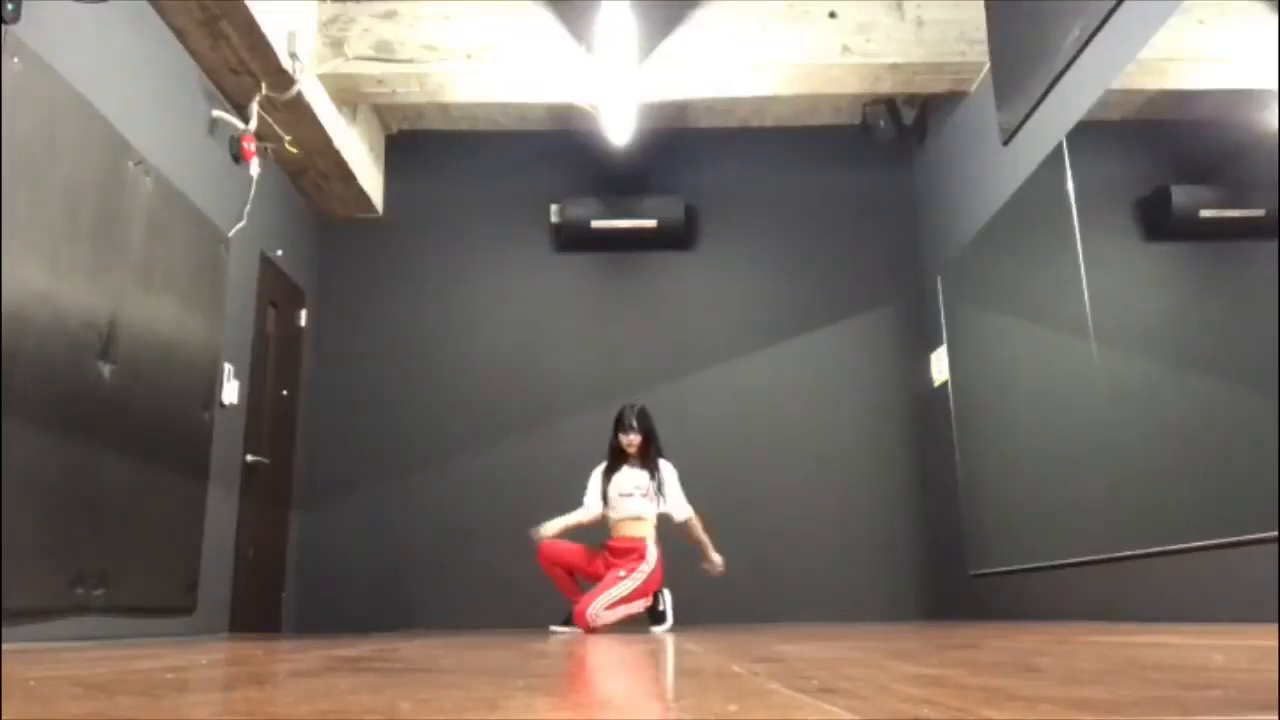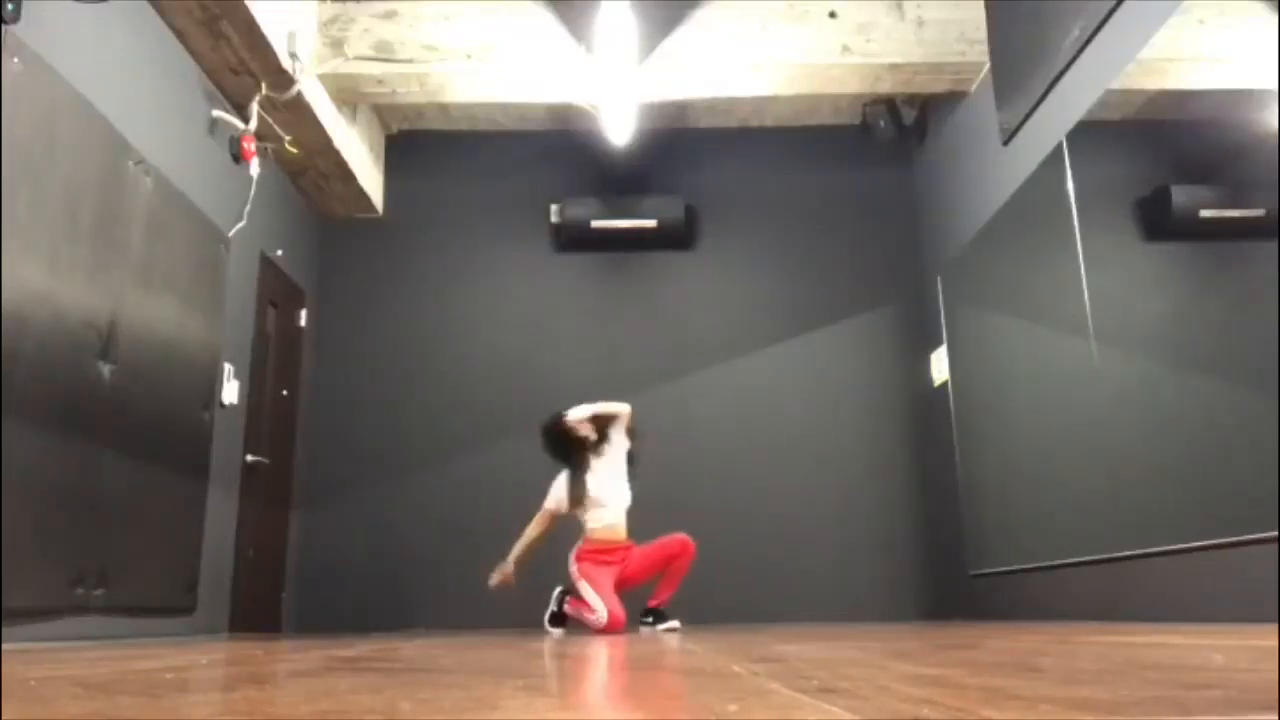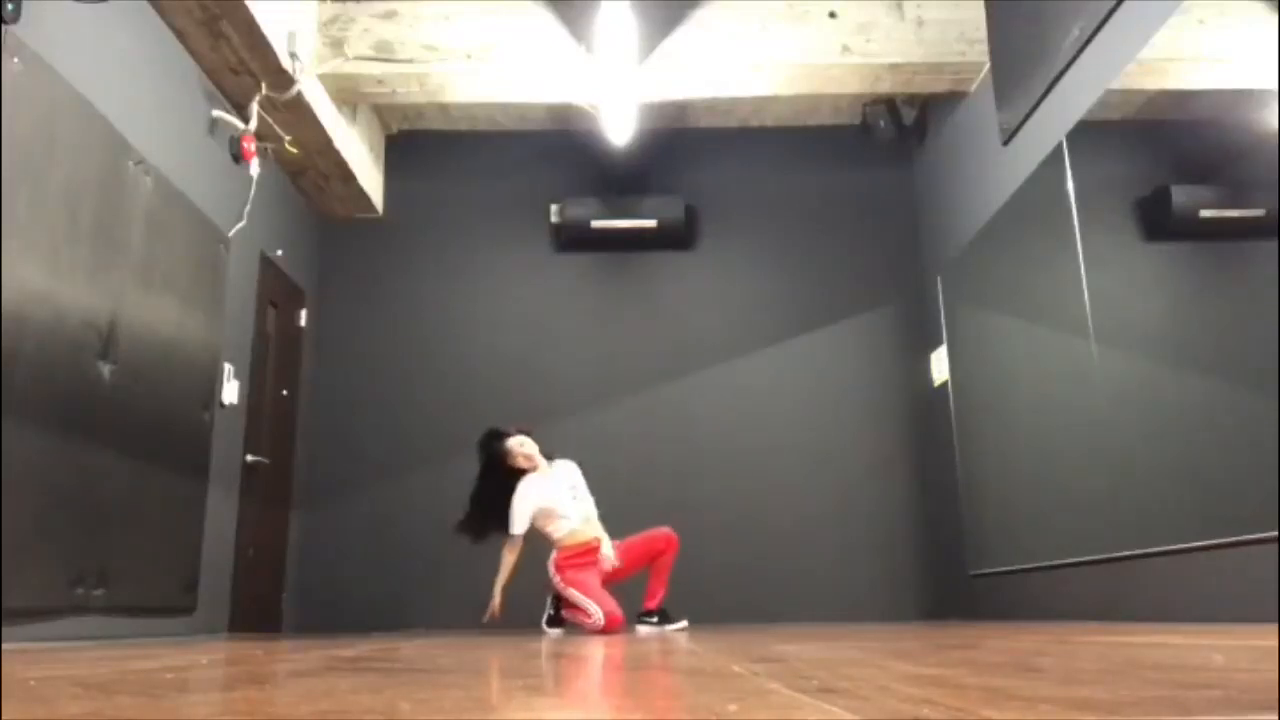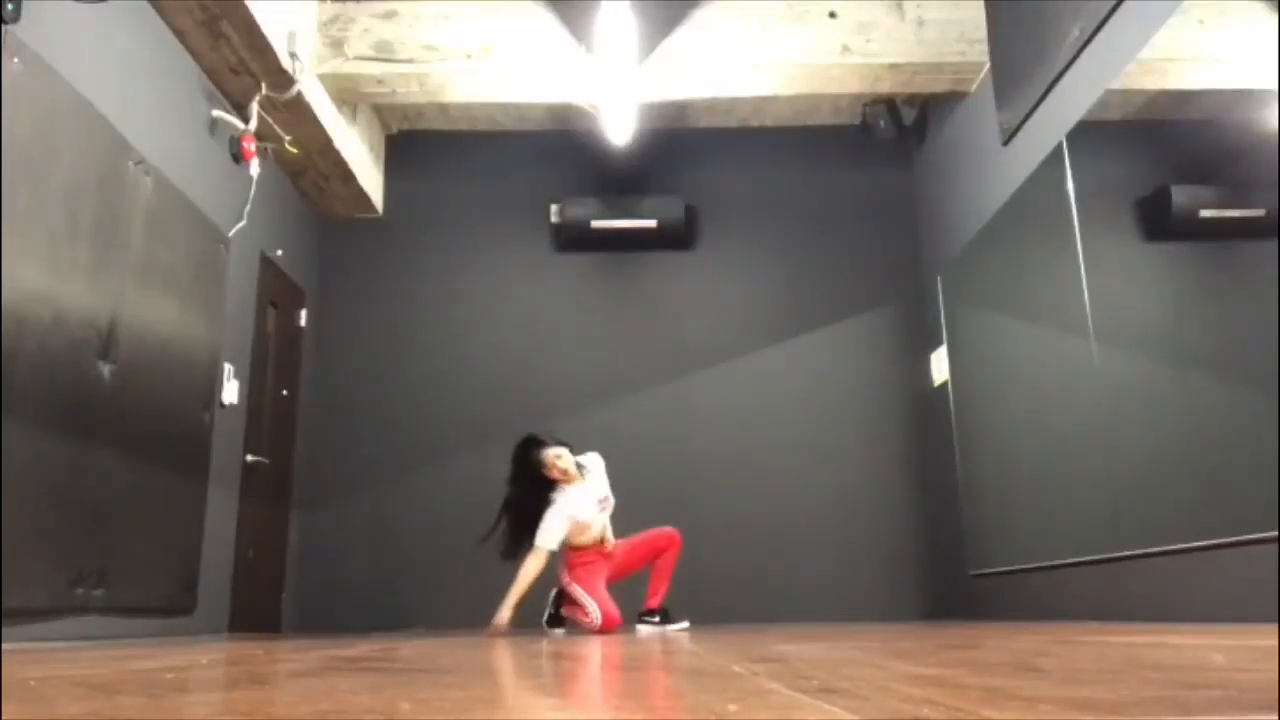
dt=0.5s
person 1, frame 1
left shoulder: (661, 469)
right shoulder: (604, 471)
left elbow: (684, 514)
right elbow: (591, 512)
left wrist: (709, 551)
right wrist: (556, 524)
left hip: (643, 559)
right hip: (609, 556)
left knee: (587, 618)
right knee: (548, 549)
left ankle: (651, 602)
right ankle: (580, 610)
person 1, frame 2
left shoulder: (612, 454)
right shoulder: (572, 476)
left elbow: (624, 410)
right elbow: (543, 519)
left wrist: (586, 410)
right wrist: (511, 559)
left hip: (626, 556)
right hip: (591, 560)
left knee: (683, 545)
right knee: (613, 622)
left ankle: (653, 612)
right ankle: (566, 603)
person 1, frame 3
left shoulder: (566, 468)
right shoulder: (525, 492)
right elbow: (513, 546)
left wrist: (606, 540)
right wrist: (497, 592)
left hip: (601, 554)
right hip: (571, 566)
left knee: (666, 538)
right knee: (612, 620)
left ankle: (650, 614)
right ankle: (561, 608)
person 1, frame 4
left shoulder: (593, 462)
right shoulder: (560, 507)
right elbow: (537, 557)
left wrist: (608, 528)
right wrist: (507, 607)
left hip: (609, 552)
right hip: (582, 565)
left knee: (669, 538)
right knee: (609, 621)
left ankle: (651, 614)
right ankle: (563, 604)
